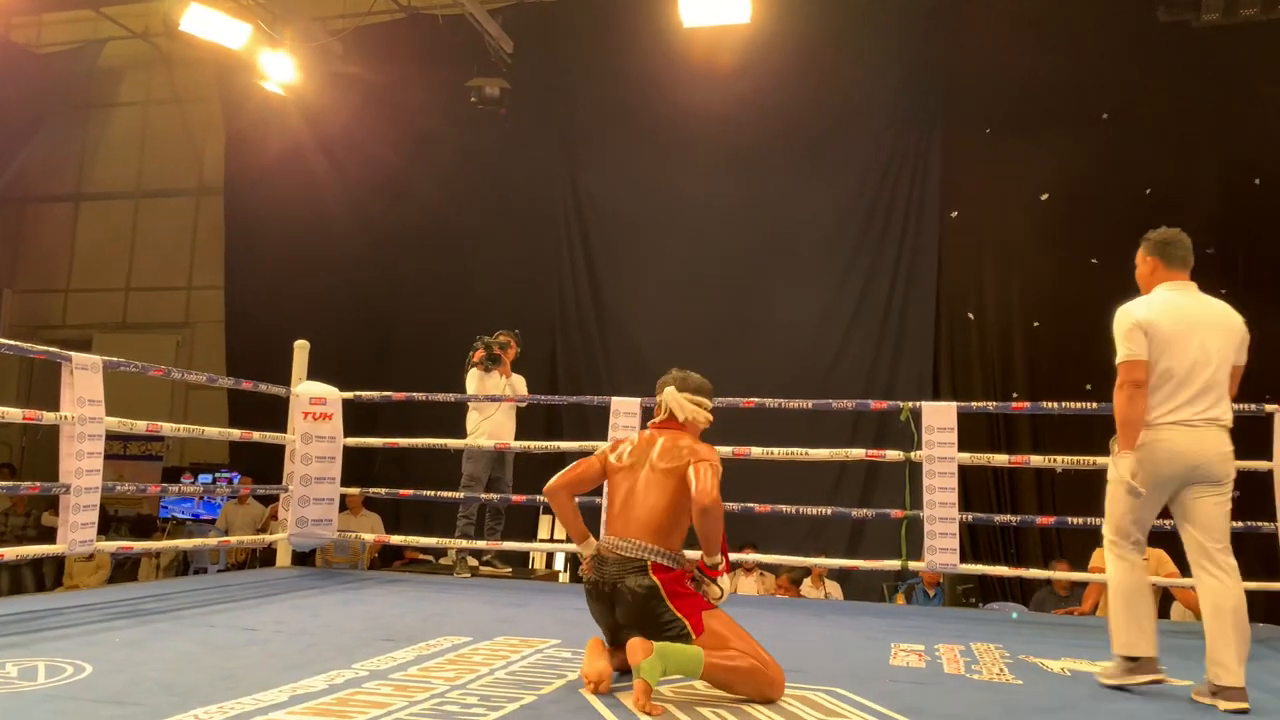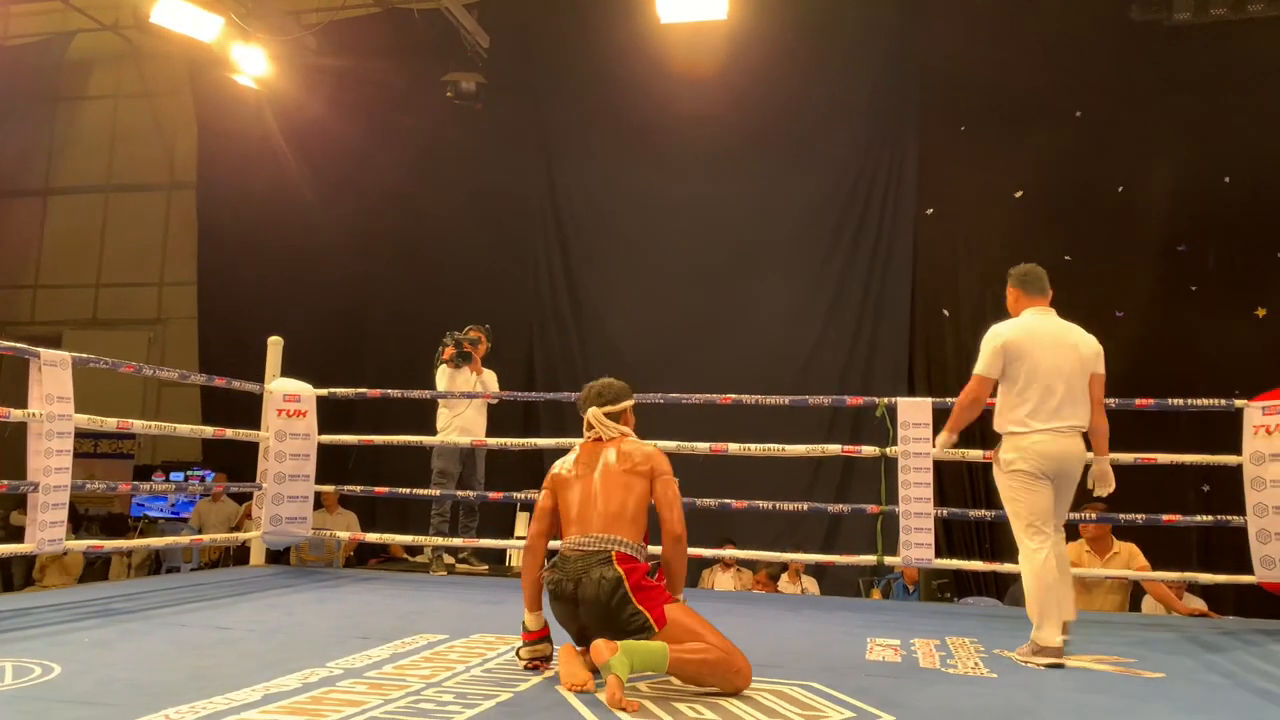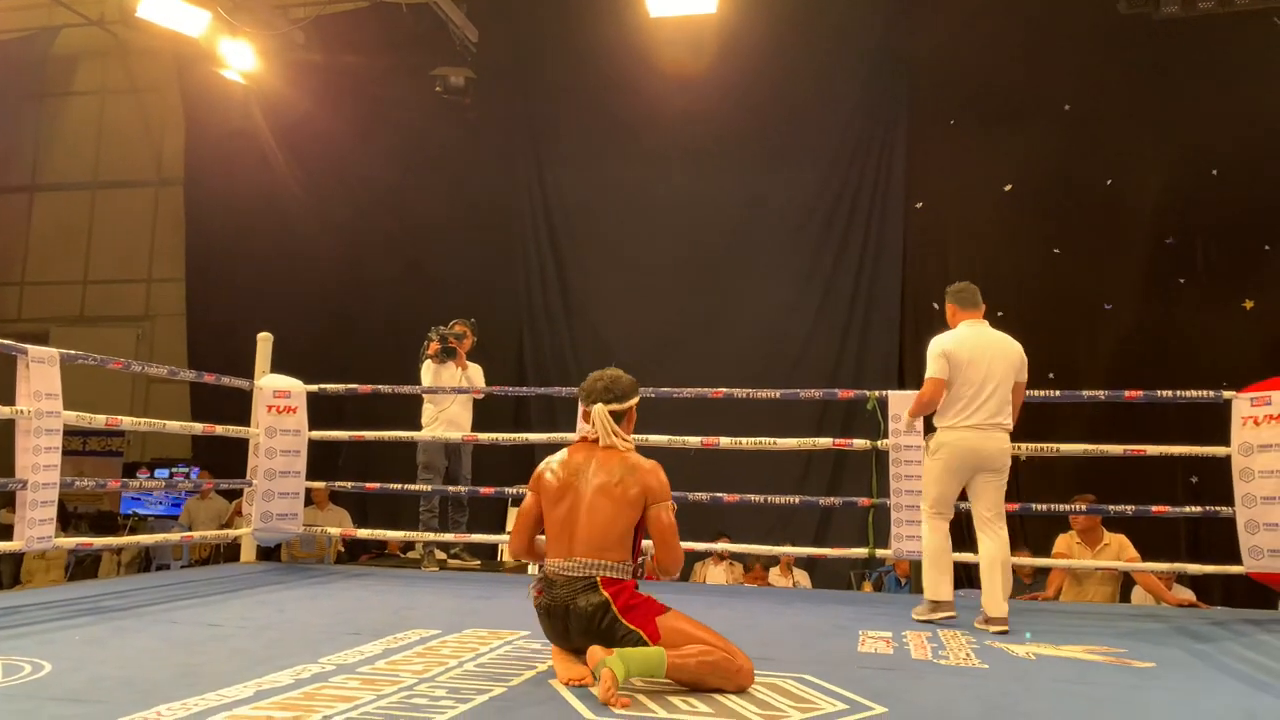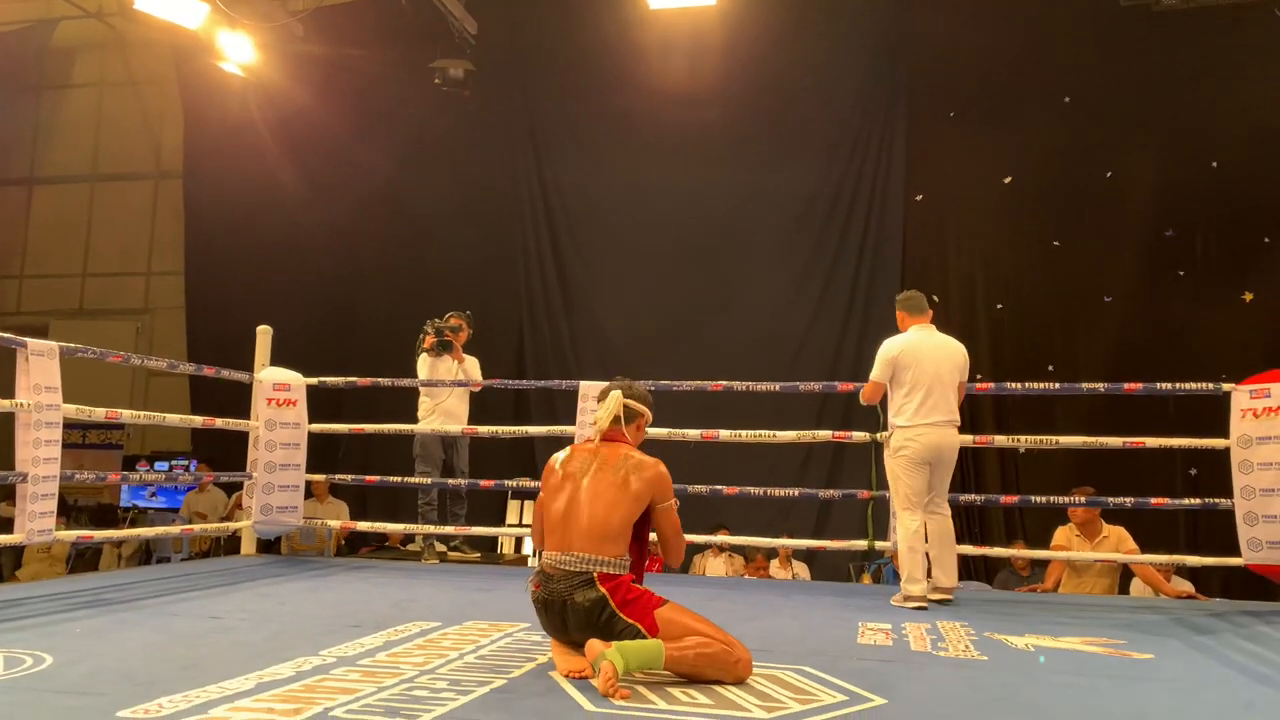
dt=0.5s
person 1, frame 1
left shoulder: (1136, 314)
right shoulder: (1230, 317)
left elbow: (1131, 387)
right elbow: (1229, 390)
left wrist: (1124, 452)
left hip: (1148, 447)
right hip: (1212, 446)
left knee: (1122, 547)
right knee: (1214, 560)
left ankle: (1137, 658)
right ankle: (1228, 681)
person 1, frame 2
left shoulder: (1004, 333)
right shoulder: (1085, 339)
left elbow: (975, 395)
right elbow: (1097, 405)
left wrist: (949, 432)
right wrist: (1101, 458)
left hip: (1024, 449)
right hip: (1070, 447)
left knee: (1036, 542)
right knee: (1052, 534)
left ankle: (1047, 641)
right ankle: (1058, 619)
person 1, frame 3
left shoulder: (944, 343)
right shoulder: (1012, 347)
left elbow: (930, 397)
right elbow: (1016, 402)
left wrist: (911, 415)
left hip: (953, 440)
right hip: (996, 442)
left knee: (936, 519)
right knee: (992, 525)
left ankle: (939, 600)
right ankle: (995, 612)
person 1, frame 4
left shoulder: (894, 346)
right shoulder: (956, 348)
left elbow: (871, 395)
right elbow: (958, 395)
left wrist: (863, 395)
left hip: (909, 437)
right hip: (947, 435)
left knee: (909, 513)
right knee: (938, 507)
left ankle: (914, 591)
right ankle: (944, 582)
person 2, frame 1
left shoulder: (619, 447)
right shoulder: (697, 450)
left elbow: (555, 490)
right elbow: (707, 503)
left wrist: (590, 552)
right wrist: (712, 566)
left hip: (602, 585)
right hip: (653, 588)
right knee: (770, 682)
left ankle: (609, 651)
right ankle: (655, 654)
person 2, frame 2
left shoulder: (562, 465)
right shoulder: (649, 457)
left elbow: (534, 544)
right elbow: (675, 533)
left wrist: (533, 627)
right wrist: (673, 598)
left hip: (564, 587)
right hip: (617, 581)
right knee: (737, 673)
left ankle: (582, 654)
right ankle: (620, 654)
person 2, frame 3
left shoulder: (549, 467)
right shoulder: (646, 472)
left elbow: (518, 548)
right elbow: (672, 565)
right wrist: (660, 565)
left hip: (551, 610)
right hip: (606, 607)
right knee: (740, 671)
left ankle: (573, 651)
right ankle: (623, 661)
person 2, frame 4
left shoulder: (558, 461)
right shoulder: (648, 469)
right elbow: (675, 557)
left hip: (548, 604)
right hip: (603, 602)
right knee: (738, 663)
left ankle: (572, 643)
right ankle: (618, 653)
person 3, frame 1
left shoulder: (517, 379)
right shoulder: (477, 373)
left elbow: (523, 401)
right elbow: (475, 402)
left wrist: (507, 372)
right wrist: (479, 368)
left hip: (505, 448)
right hip: (479, 445)
left knee: (498, 505)
right knee: (470, 502)
left ankle: (489, 554)
right ankle: (461, 557)
person 3, frame 2
left shoulder: (488, 375)
right shoulder: (447, 369)
left elbow: (494, 397)
right elbow: (445, 399)
left wrist: (478, 370)
right wrist: (450, 366)
left hip: (475, 445)
right hip: (449, 442)
left knee: (472, 501)
right knee: (442, 500)
left ankle: (465, 553)
right ankle: (437, 555)
person 3, frame 3
left shoulder: (474, 369)
right shoulder: (432, 364)
right elbow: (430, 395)
left wrist: (463, 366)
right wrist: (436, 362)
left hip: (461, 439)
right hip: (433, 437)
left knee: (460, 495)
right knee: (430, 495)
left ankle: (456, 548)
right ankle: (428, 551)
person 3, frame 4
left shoulder: (470, 361)
right shoulder: (428, 357)
left elbow: (477, 385)
right elbow: (426, 389)
left wrist: (459, 359)
right wrist: (431, 355)
right hip: (430, 429)
left knee: (459, 488)
right knee: (428, 489)
left ankle: (456, 540)
right ankle: (428, 544)
